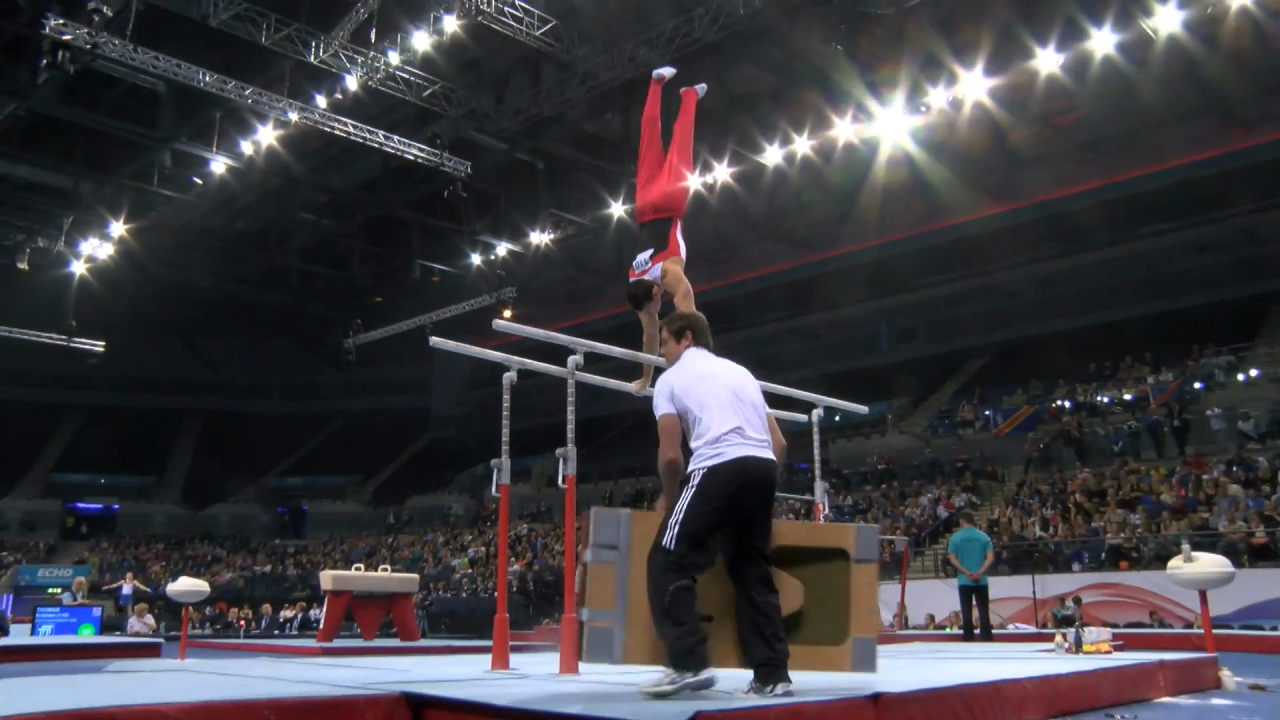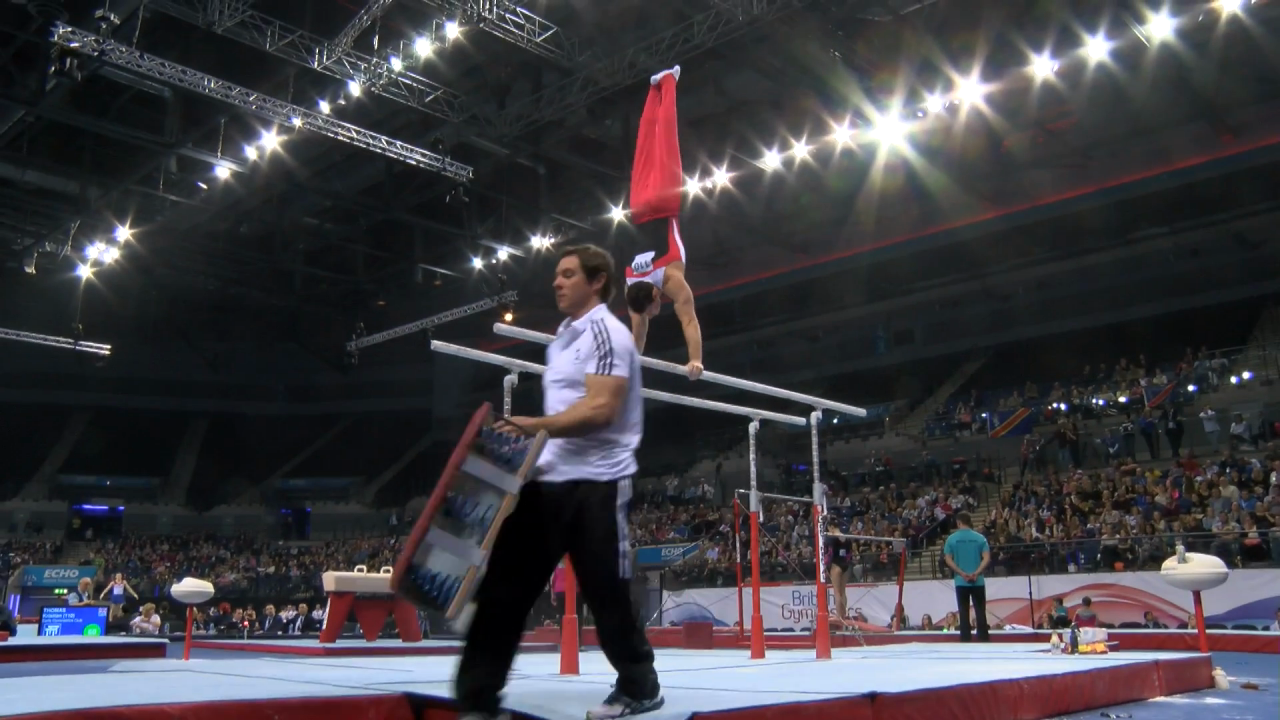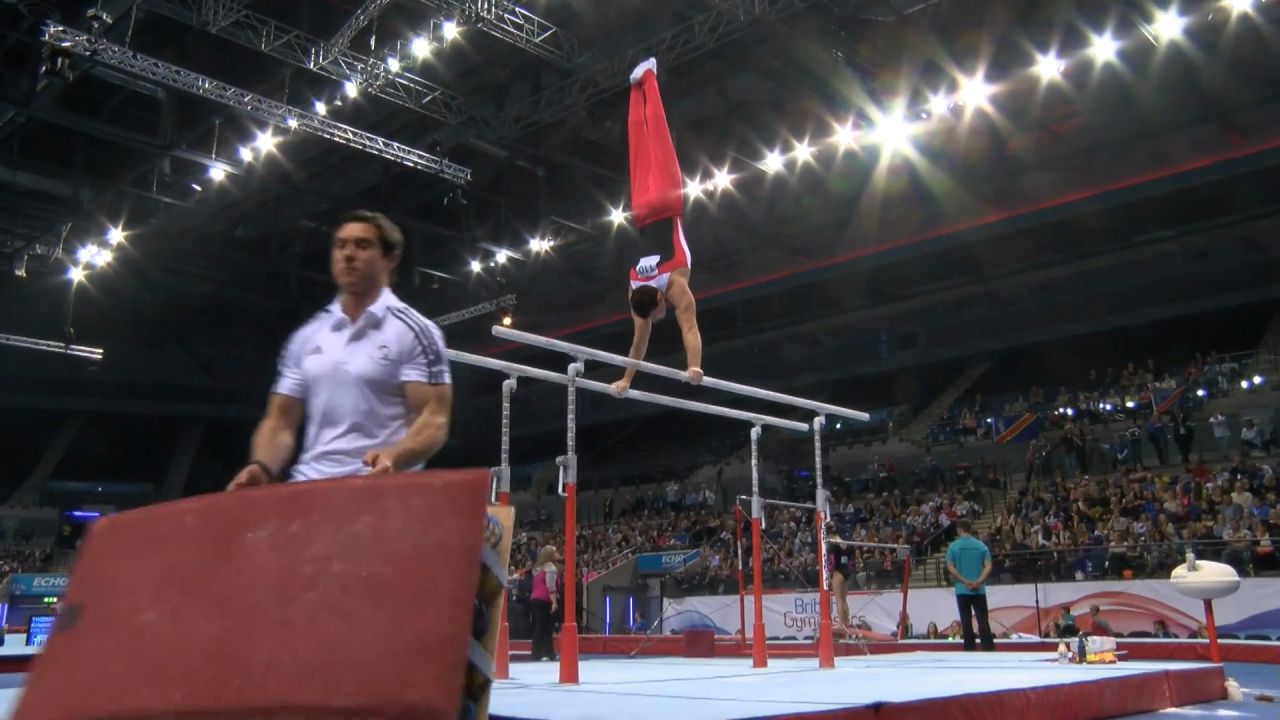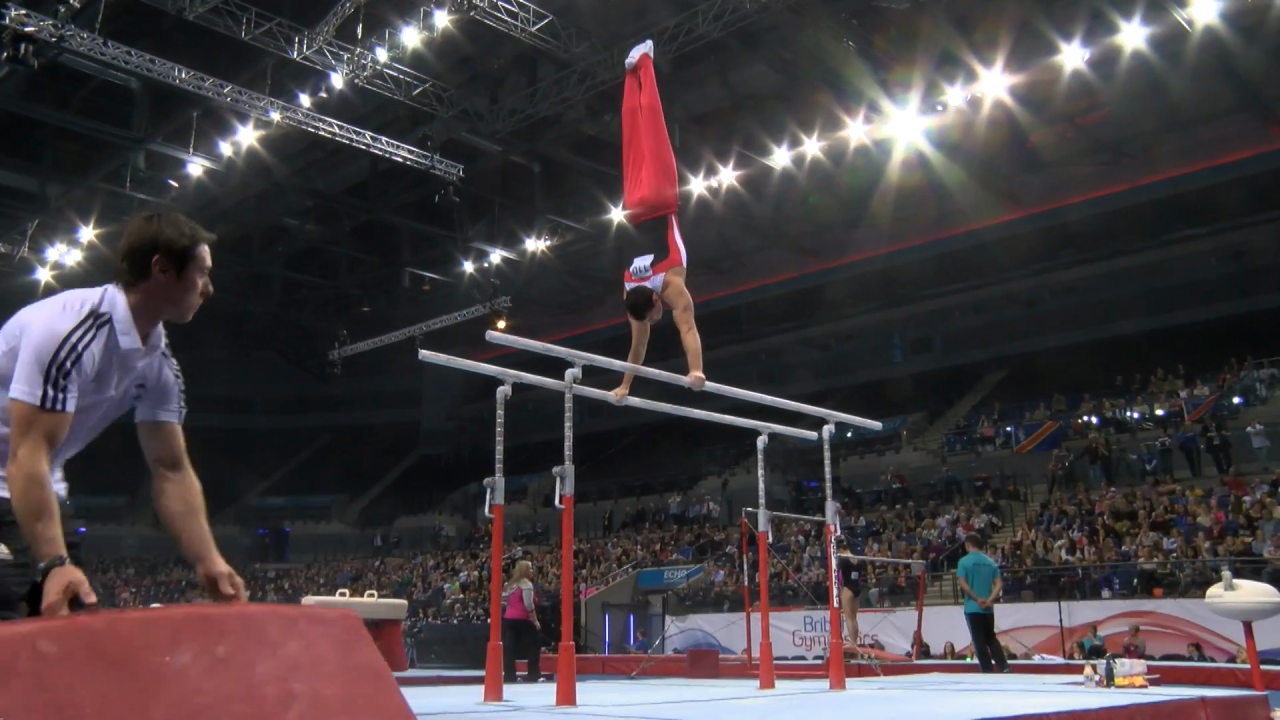
dt=0.7s
person 1, frame 1
left shoulder: (671, 379)
right shoulder: (739, 372)
left elbow: (670, 457)
right elbow: (778, 442)
left wrist: (668, 500)
right wrist: (762, 495)
left hip: (718, 471)
right hip: (762, 467)
left knee: (668, 562)
right knee: (754, 573)
left ankle: (690, 663)
right ankle: (774, 675)
person 1, frame 2
left shoulder: (606, 333)
right shoulder: (563, 340)
left elbow: (601, 409)
left wrist: (537, 425)
left hip: (598, 480)
right hip: (550, 479)
left knee: (607, 592)
right knee: (505, 580)
person 1, frame 3
left shoulder: (415, 333)
right shoulder: (305, 338)
left elbow: (433, 417)
right elbow: (280, 421)
left wrist: (393, 456)
right wrist: (262, 466)
person 1, frame 4
left shoulder: (159, 364)
right shoulder: (68, 329)
left elbow: (171, 471)
left wrist: (208, 561)
right wrist: (55, 564)
left hip: (40, 500)
person 2, frame 1
left shoulder: (669, 276)
right shoulder: (638, 285)
right elbow: (651, 333)
right wrist: (647, 376)
left hip: (665, 209)
right hip: (648, 208)
left knee: (676, 154)
right knee: (651, 146)
left ankle: (689, 97)
right ankle: (657, 84)
person 2, frame 2
left shoulder: (671, 280)
right shoulder: (634, 286)
left elbow: (690, 321)
right elbow: (638, 333)
left wrist: (696, 359)
left hip: (660, 207)
right hip: (644, 210)
left knee: (663, 134)
right knee: (649, 137)
left ankle: (667, 82)
right ankle: (657, 88)
person 2, frame 3
left shoulder: (676, 286)
right shoulder: (638, 289)
left elbow: (690, 330)
right elbow: (639, 339)
left wrist: (694, 367)
right wrist: (626, 378)
left hip: (663, 209)
right hip: (646, 213)
left knee: (655, 133)
right knee: (640, 138)
left ankle: (647, 78)
right ankle: (640, 85)
person 2, frame 4
left shoulder: (670, 285)
right shoulder: (634, 290)
left elbow: (689, 330)
right elbow: (638, 345)
left wrist: (696, 371)
right wrist: (625, 384)
left hip: (656, 204)
right hip: (639, 208)
left knee: (648, 124)
right knee: (634, 129)
left ankle: (642, 62)
right ankle: (635, 70)
